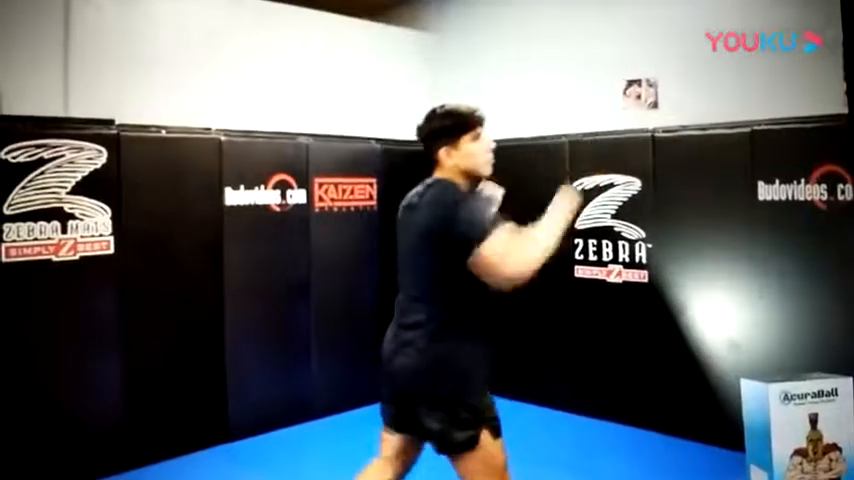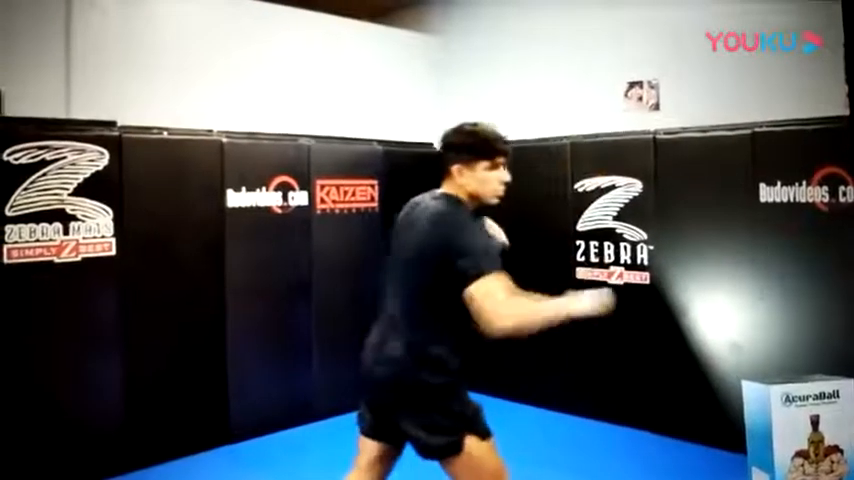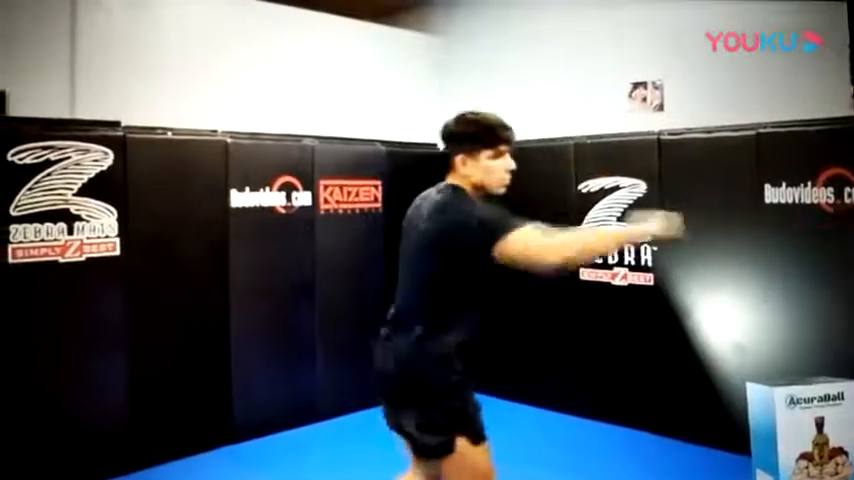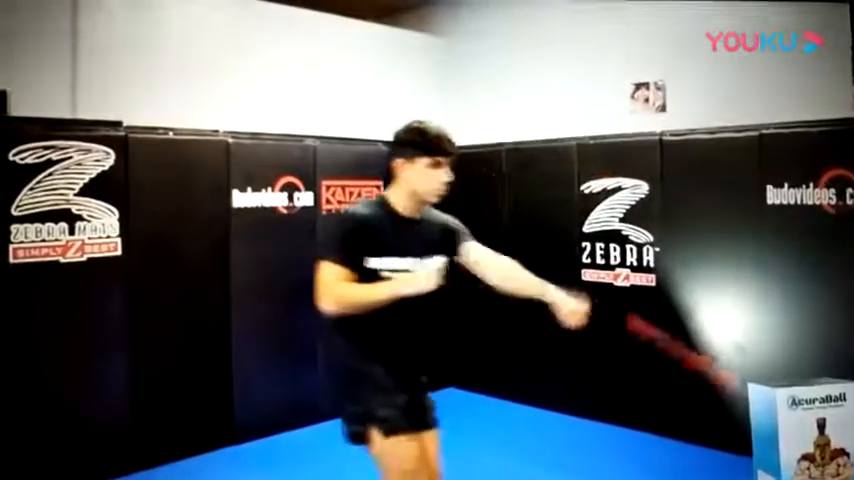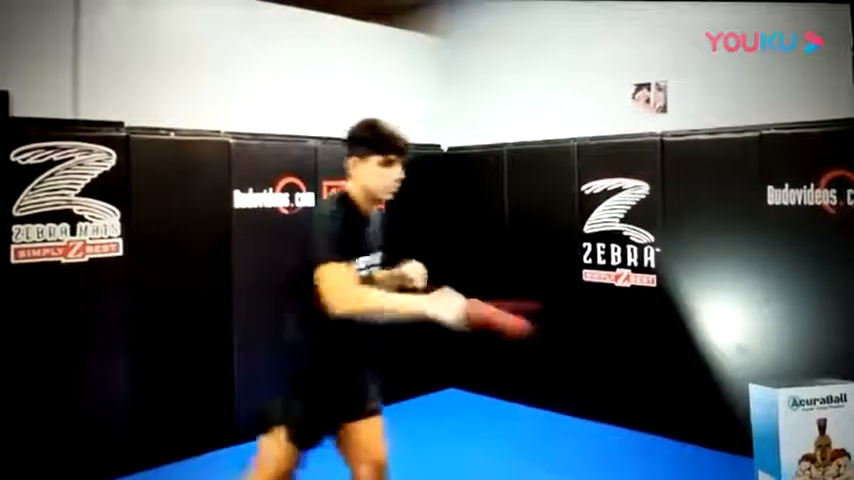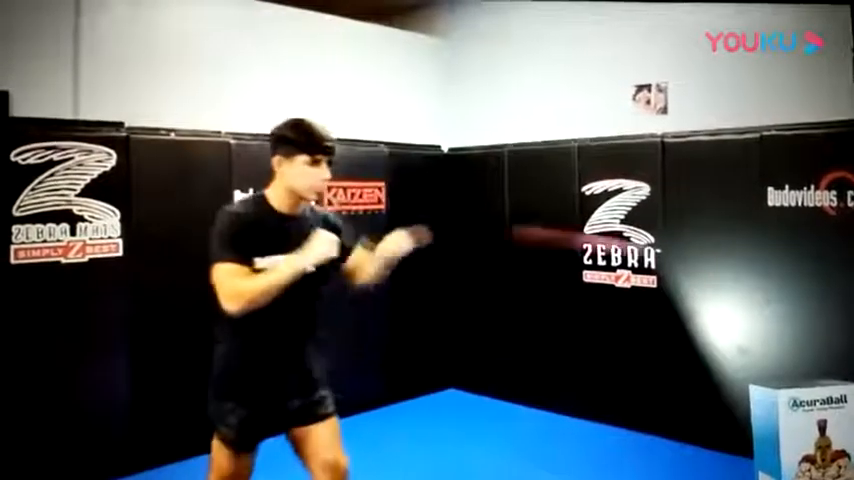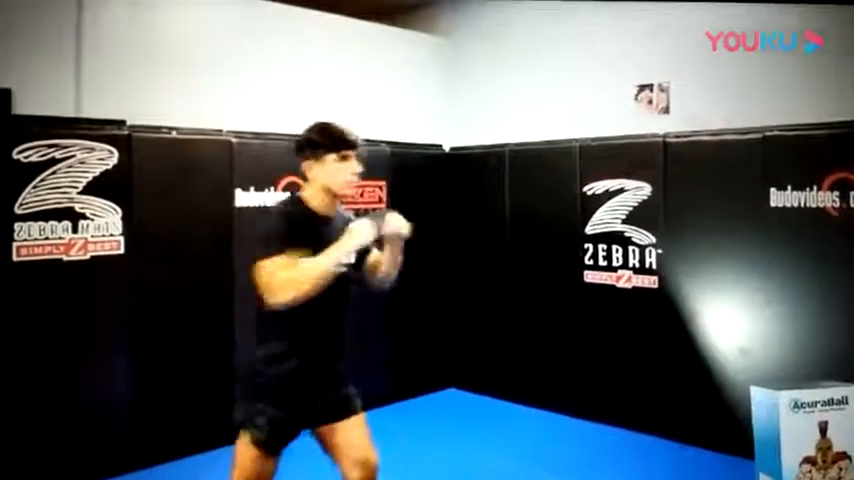
dt=0.4s
person 1, frame 1
left shoulder: (418, 201)
right shoulder: (460, 206)
right elbow: (513, 267)
right wrist: (555, 219)
left hip: (405, 356)
right hip: (445, 367)
person 1, frame 2
left shoulder: (417, 210)
right shoulder: (464, 234)
right elbow: (503, 316)
right wrist: (573, 305)
left hip: (382, 365)
right hip: (424, 378)
person 1, frame 3
left shoulder: (431, 203)
right shoulder: (465, 215)
right elbow: (553, 251)
left wrist: (490, 246)
right wrist: (642, 228)
left hip: (401, 357)
right hip: (424, 370)
person 1, frame 4
left shoulder: (442, 228)
right shoulder: (356, 223)
left elbow: (492, 267)
right elbow: (330, 299)
left wrist: (555, 295)
right wrist: (404, 285)
left hip: (407, 372)
right hip: (364, 371)
person 1, frame 5
left shoulder: (372, 219)
right shoulder: (331, 220)
right elbow: (344, 298)
left wrist: (400, 276)
right wrist: (430, 306)
left hip: (352, 369)
right hip: (308, 370)
person 1, frame 6
left shoulder: (322, 222)
right shoulder: (236, 221)
left elbow: (364, 273)
right elbow: (234, 299)
left wrist: (390, 249)
right wrist: (303, 258)
left hip: (301, 371)
right hip: (246, 374)
person 1, frame 7
left shoulder: (345, 222)
right shoulder: (283, 220)
left elbow: (381, 278)
right elbow: (283, 291)
left wrist: (394, 242)
right wrist: (344, 248)
left hip: (326, 373)
right hip: (275, 374)
